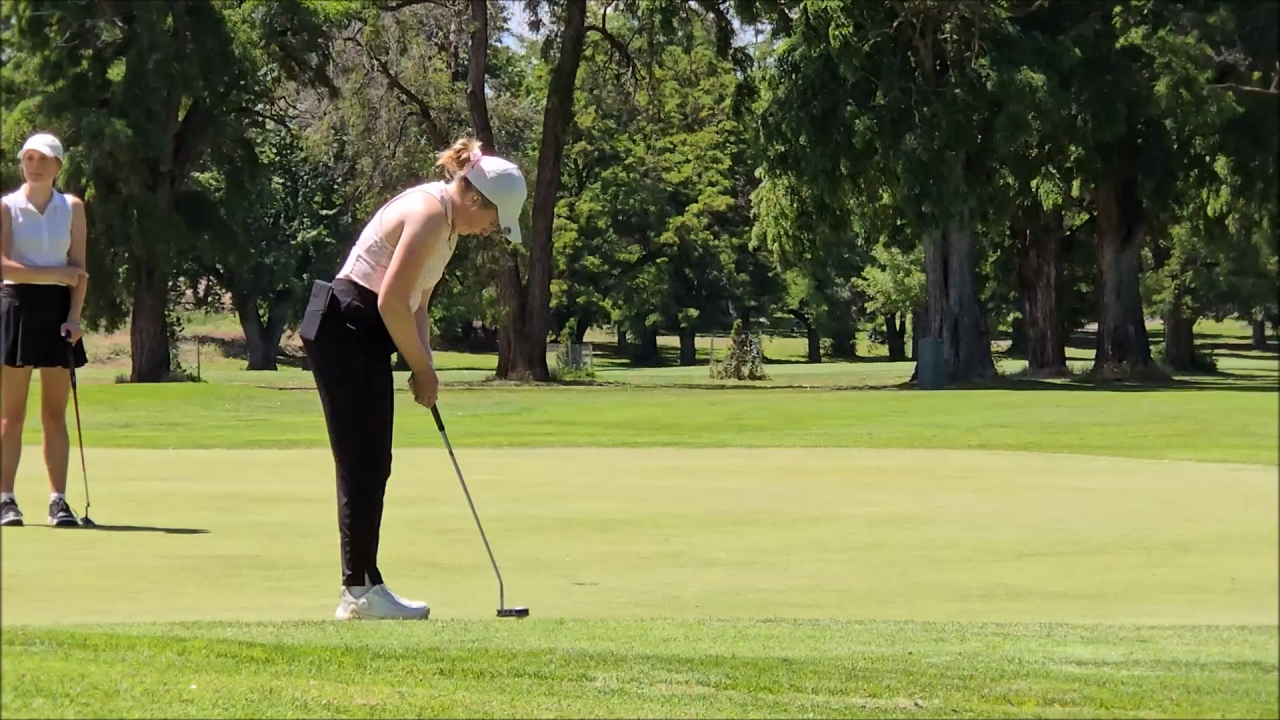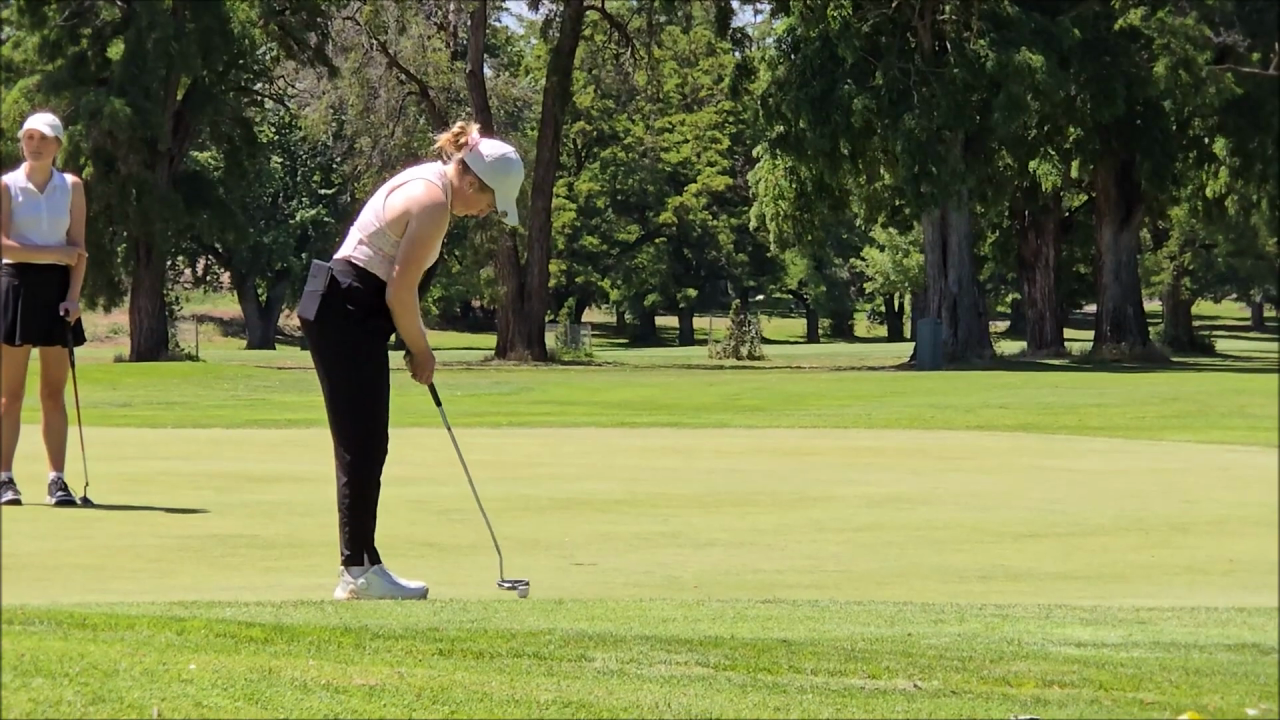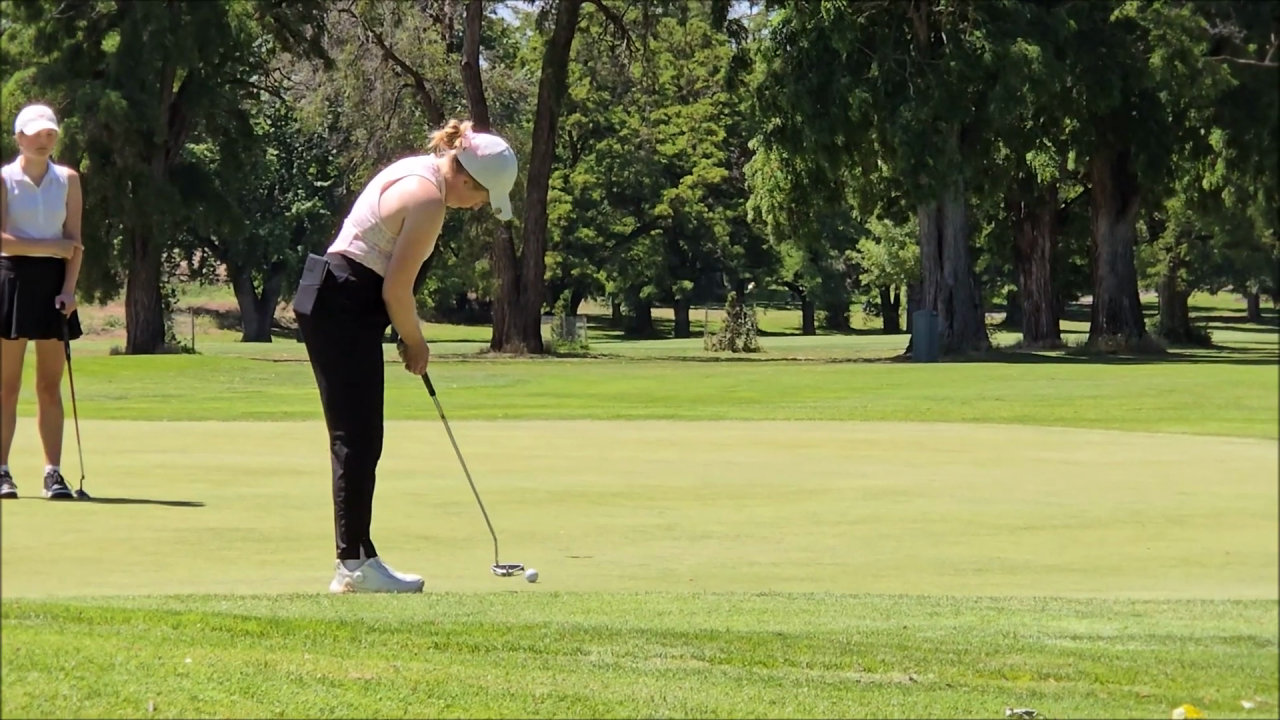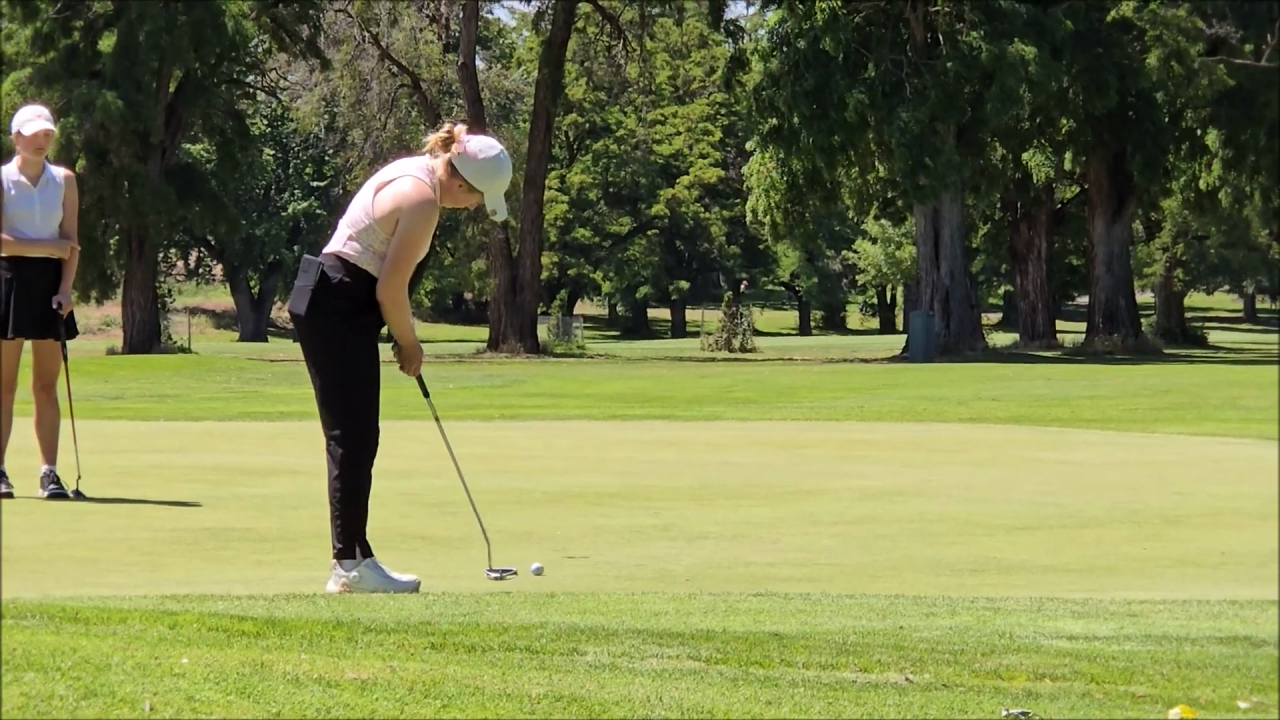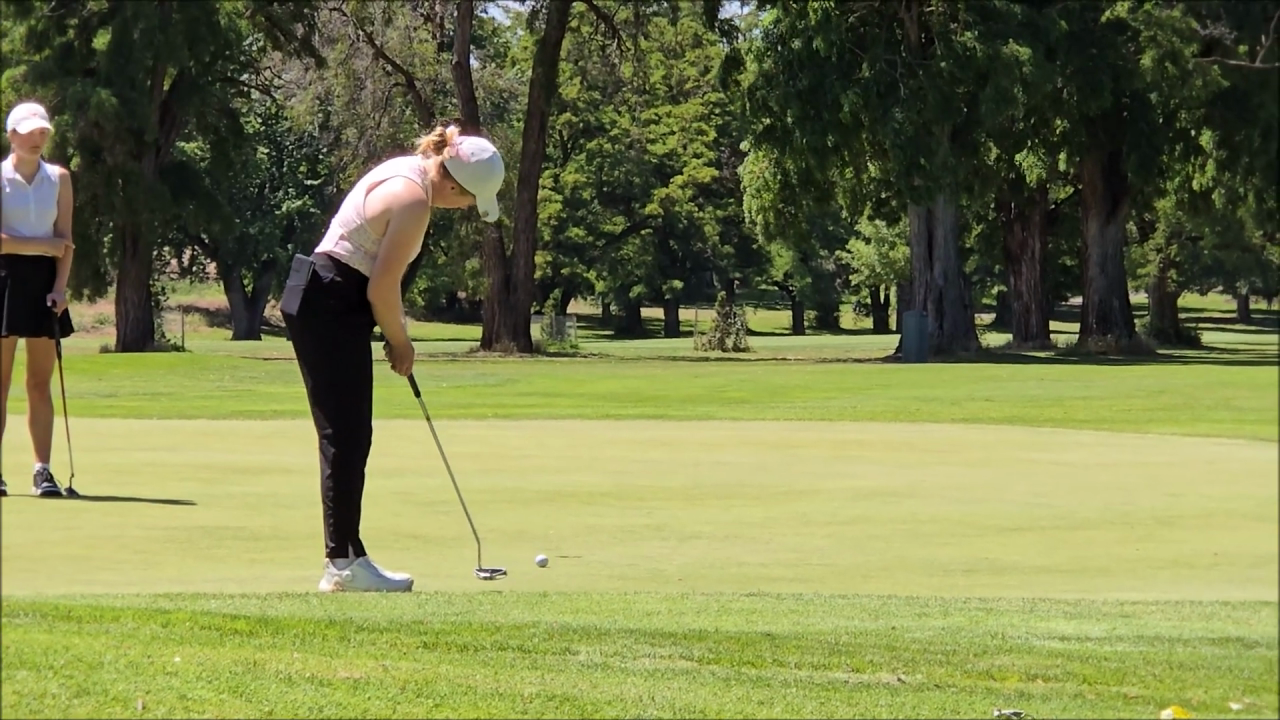
dt=0.4s
person 1, frame 1
left shoulder: (445, 221)
right shoulder: (429, 213)
left elbow: (416, 300)
right elbow: (391, 302)
left wrist: (424, 363)
right wrist: (421, 368)
left hip: (362, 335)
right hip: (345, 332)
left knee: (368, 466)
right knee: (363, 465)
left ankle: (360, 588)
right ankle: (361, 591)
person 1, frame 2
left shoulder: (431, 183)
right shoulder: (433, 200)
right elbow: (399, 292)
left wrist: (415, 344)
right wrist: (421, 349)
left hip: (352, 312)
right hip: (345, 312)
left knee: (365, 445)
right knee: (362, 445)
left ankle: (358, 567)
right ankle: (359, 571)
person 1, frame 3
left shoulder: (420, 170)
right shoulder: (428, 198)
right elbow: (396, 289)
left wrist: (408, 334)
right wrist: (415, 342)
left hip: (336, 302)
right hip: (342, 307)
left knee: (357, 438)
right knee: (358, 439)
left ankle: (354, 561)
right ankle: (355, 564)
person 1, frame 4
left shoulder: (415, 170)
right shoulder: (421, 200)
right elbow: (390, 289)
left wrist: (402, 335)
right wrist: (408, 343)
left hip: (329, 302)
right hip: (338, 309)
left knee: (353, 439)
right knee: (354, 440)
left ankle: (350, 561)
right ankle: (351, 565)
person 1, frame 5
left shoulder: (408, 169)
right shoulder: (413, 200)
right elbow: (381, 289)
left wrist: (394, 332)
right wrist: (400, 342)
left hip: (322, 301)
right hip: (330, 308)
left knee: (346, 437)
right knee: (346, 437)
left ankle: (344, 559)
right ankle: (343, 563)
person 2, frame 1
left shoulder: (73, 207)
left elbow: (79, 269)
left wrist: (74, 316)
right wrist: (55, 273)
left hip: (58, 308)
left knee: (55, 414)
left ankle: (59, 501)
person 2, frame 2
left shoulder: (72, 186)
left elbow: (78, 247)
left wrist: (73, 295)
right wrist: (54, 252)
left hip: (57, 288)
left knee: (54, 393)
left ankle: (57, 480)
person 2, frame 3
left shoulder: (68, 179)
left elbow: (74, 240)
left wrist: (69, 288)
right wrist: (50, 246)
left hip: (53, 280)
left knee: (50, 386)
left ankle: (53, 473)
person 2, frame 4
left shoulder: (64, 179)
left elbow: (70, 241)
left wrist: (66, 288)
right wrist: (46, 247)
left hip: (49, 281)
left knee: (47, 386)
left ankle: (49, 472)
person 2, frame 5
left shoulder: (59, 178)
left elbow: (65, 239)
left wrist: (60, 286)
right wrist: (41, 245)
left hip: (44, 278)
left knee: (40, 384)
left ankle: (43, 470)
